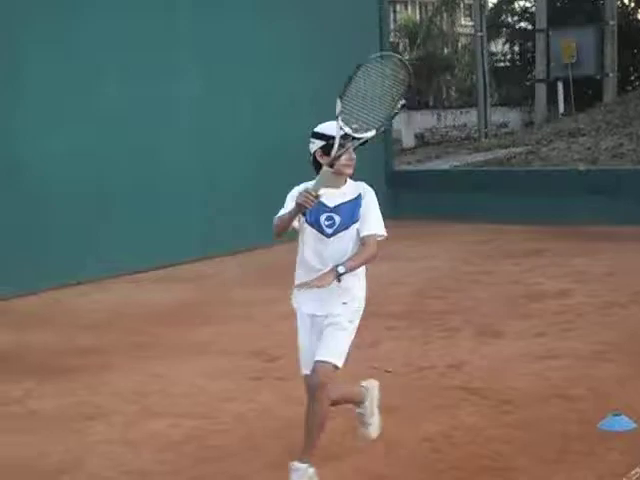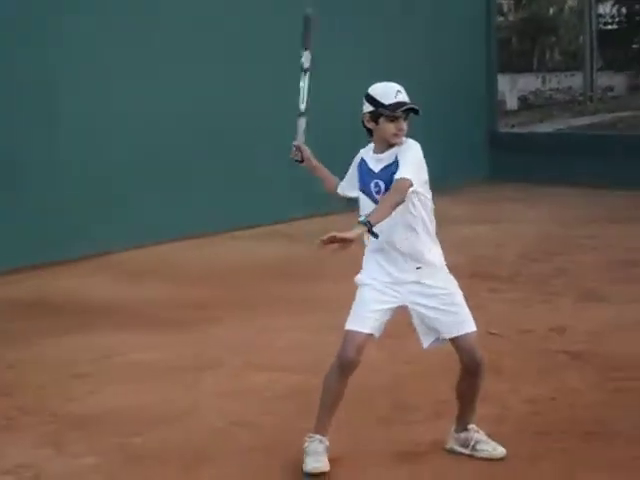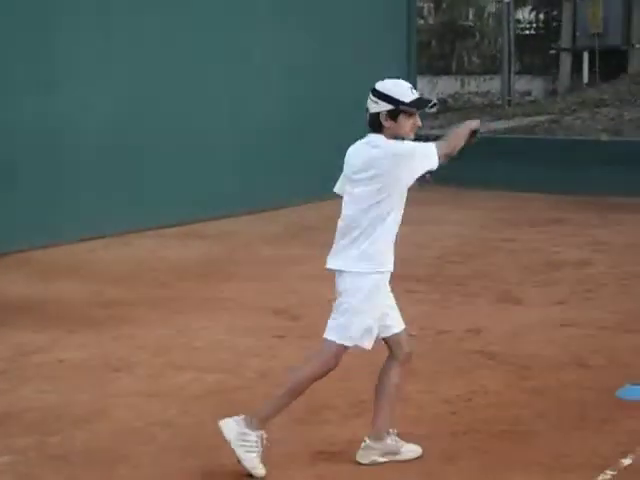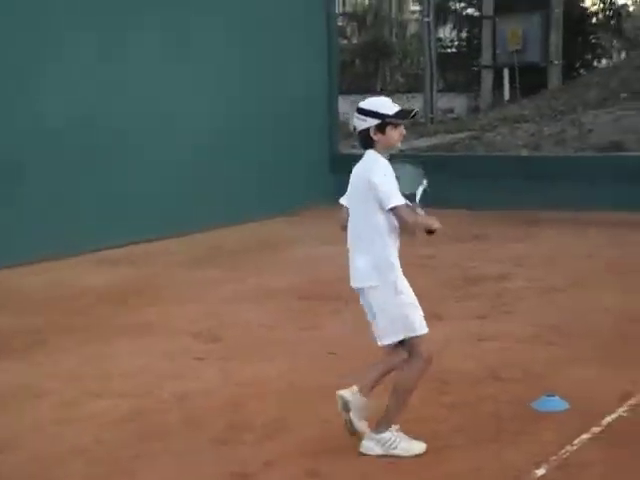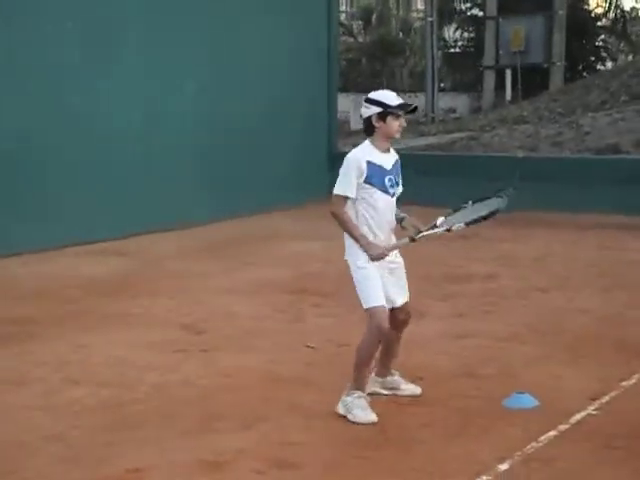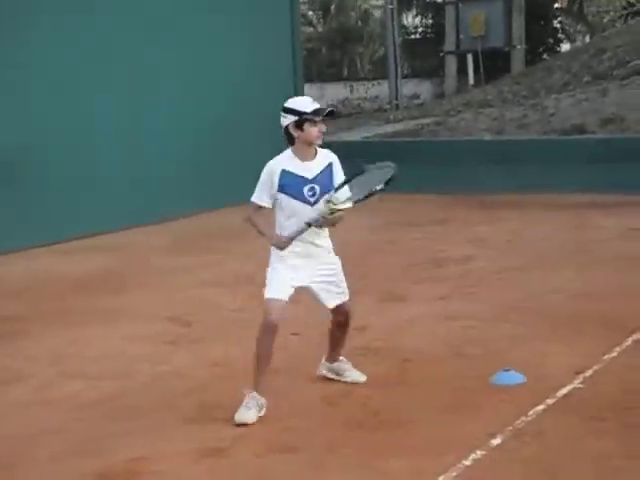
dt=0.7s
person 1, frame 1
left shoulder: (363, 194)
right shoulder: (300, 194)
left elbow: (371, 248)
right elbow: (278, 231)
left wrist: (335, 273)
right wrist: (297, 210)
left hip: (343, 305)
right hip: (308, 305)
left knee: (319, 382)
right knee: (319, 388)
right ankle: (362, 395)
person 1, frame 2
left shoulder: (409, 150)
right shoulder: (362, 160)
left elbow: (400, 193)
right elbow: (346, 191)
left wrist: (362, 229)
right wrist: (310, 160)
left hip: (428, 273)
right hip: (380, 275)
left knee: (473, 357)
right knee: (348, 355)
left ankle: (463, 432)
right ankle: (318, 438)
person 1, frame 3
left shoulder: (359, 152)
right shoulder: (400, 157)
left elbow: (343, 199)
right elbow: (448, 148)
right wrist: (468, 125)
left hip: (367, 269)
right hip: (366, 270)
left knee: (401, 351)
right knee: (327, 359)
left ankle: (379, 440)
right ankle: (250, 427)
person 1, frame 4
left shoulder: (362, 168)
right shoulder: (379, 169)
left elbow: (346, 221)
right elbow: (406, 219)
right wrist: (428, 223)
left hip: (370, 272)
right hip: (382, 275)
left knee: (402, 351)
right knee: (420, 356)
left ankle: (356, 395)
right ankle: (381, 433)
person 1, frame 5
left shoulder: (394, 158)
right shoulder: (357, 158)
right elbow: (337, 207)
left wrist: (403, 219)
right wrist: (367, 245)
left hip: (388, 251)
right hip: (364, 254)
left knee: (401, 316)
right knee: (379, 325)
left ankle: (383, 376)
right ankle: (353, 395)
person 1, frame 6
left shoulder: (330, 161)
right shoulder: (276, 168)
left elbow: (339, 207)
right elbow: (254, 211)
left wrist: (332, 218)
right wrist: (272, 234)
left hip: (321, 254)
right hip: (286, 257)
left knee: (343, 314)
right knee: (271, 319)
left ankle: (332, 362)
right ankle: (256, 396)
